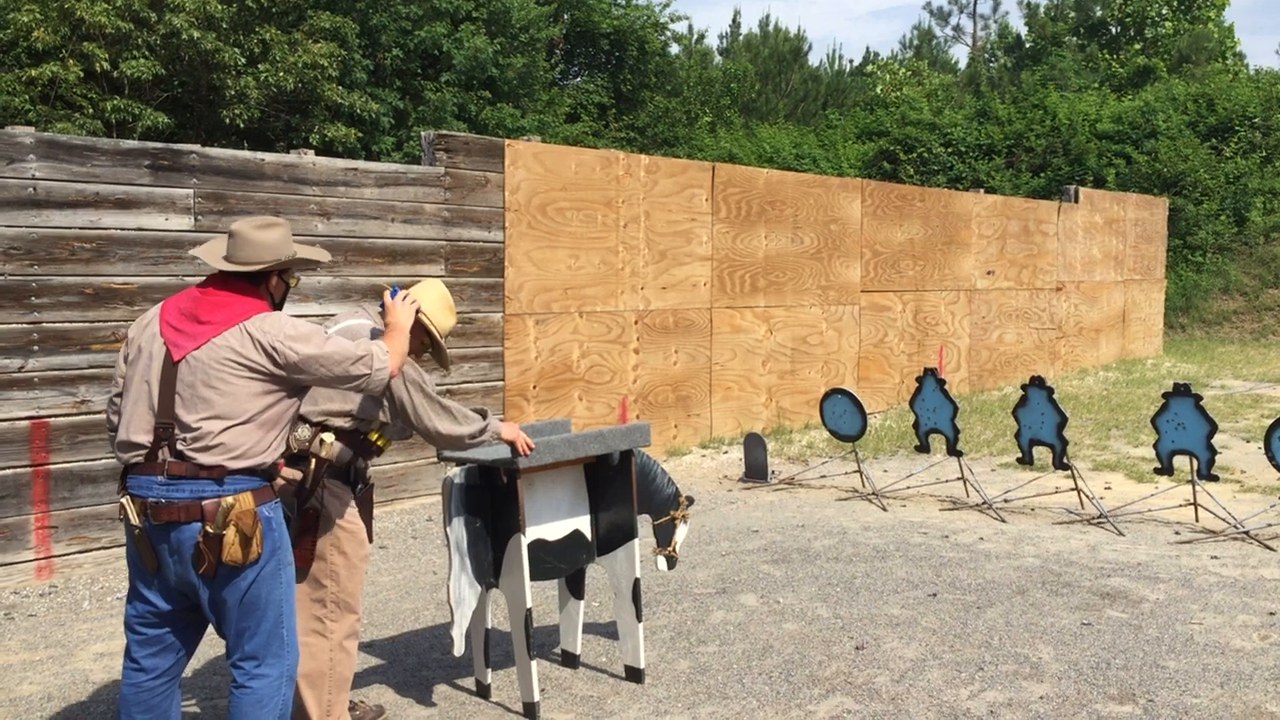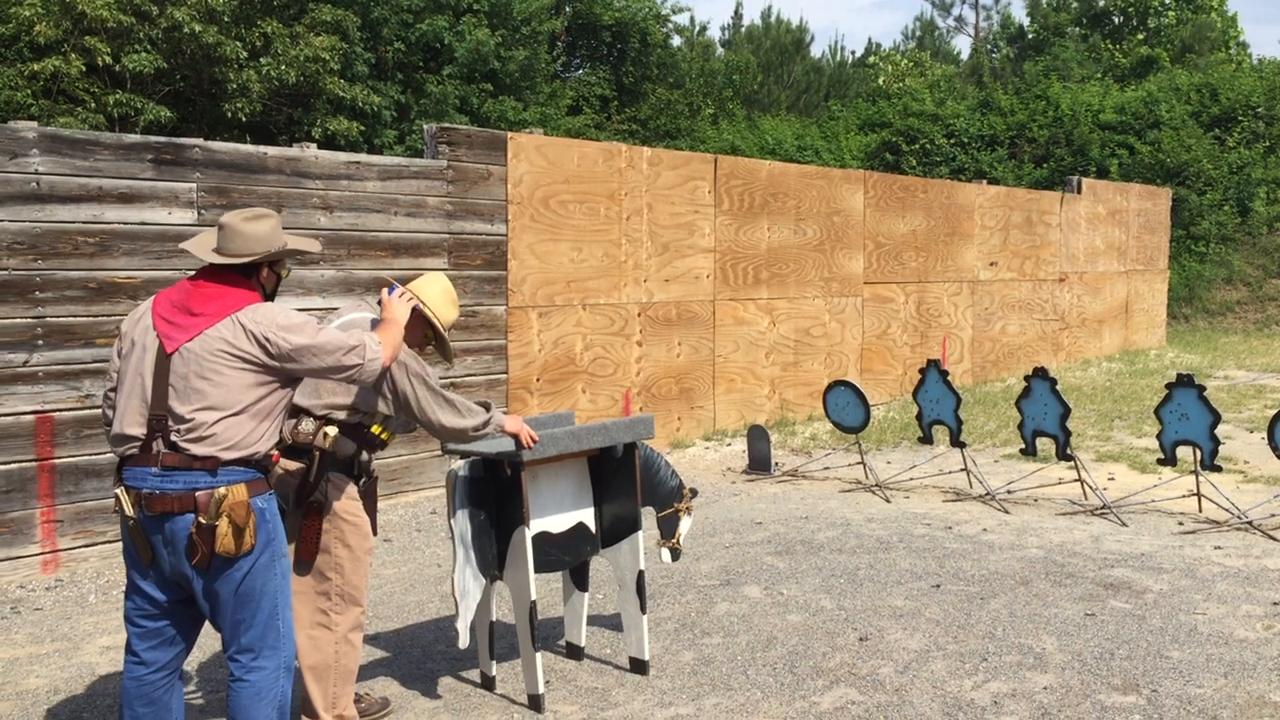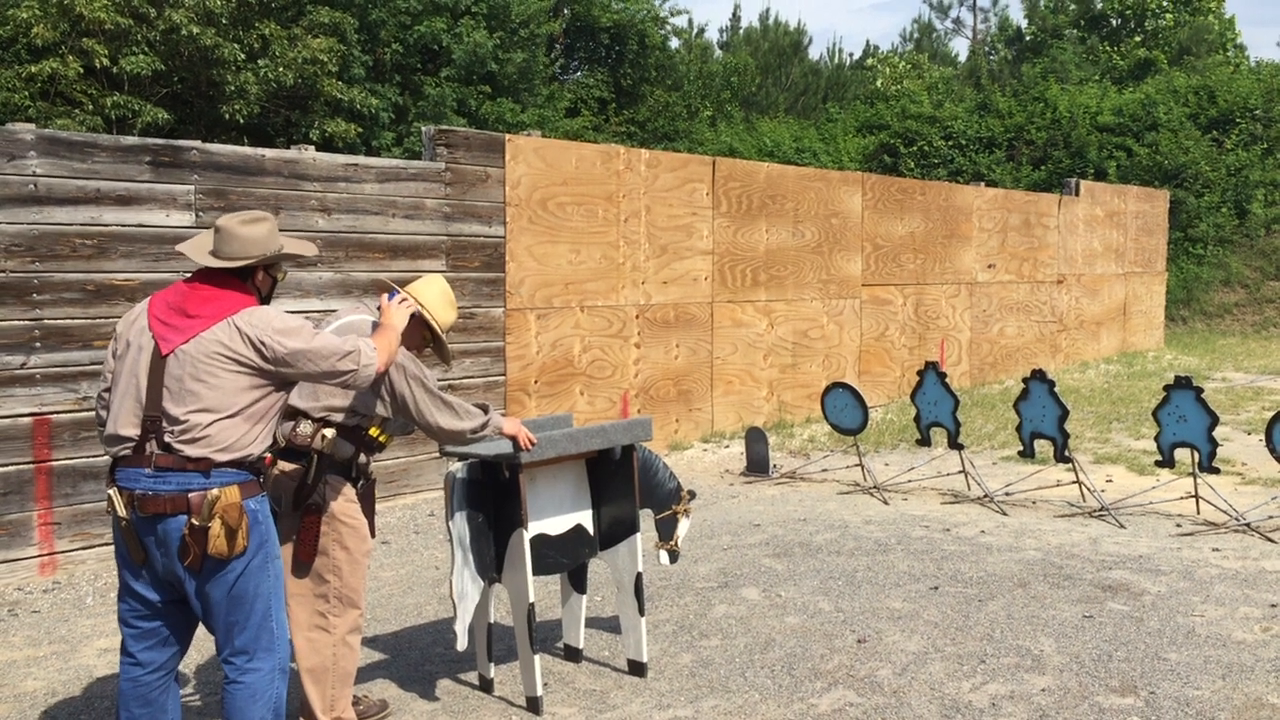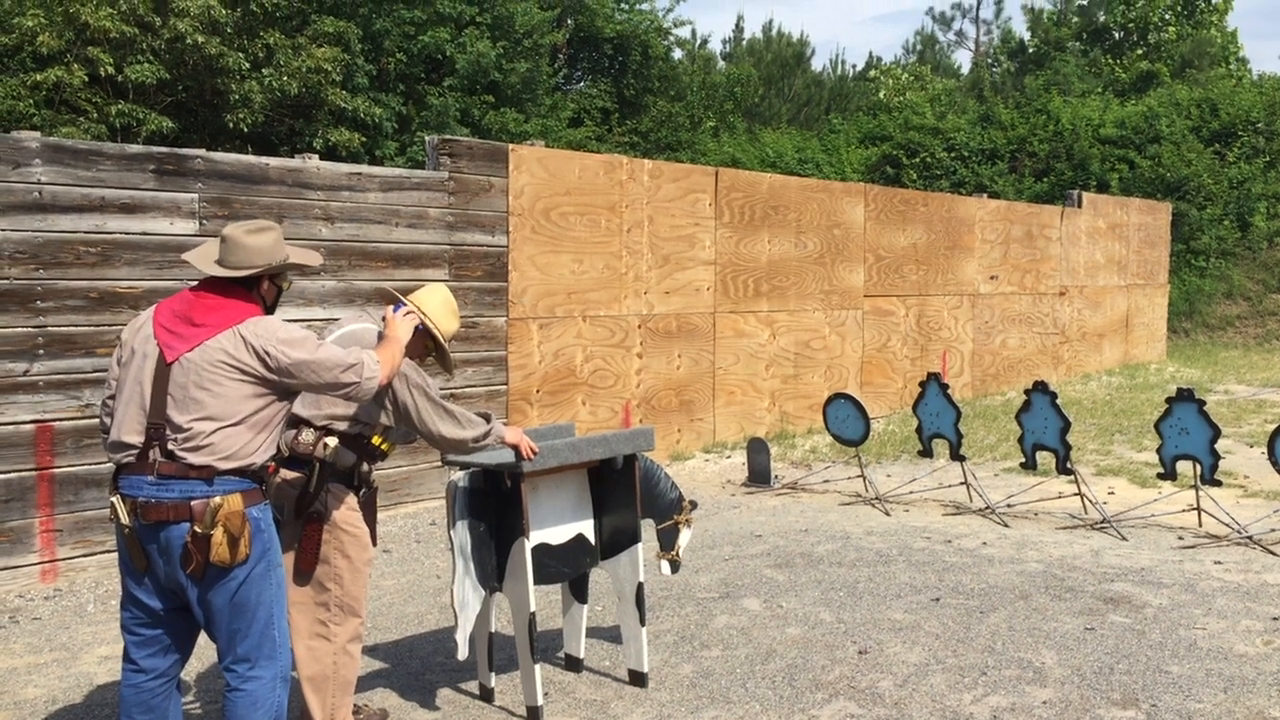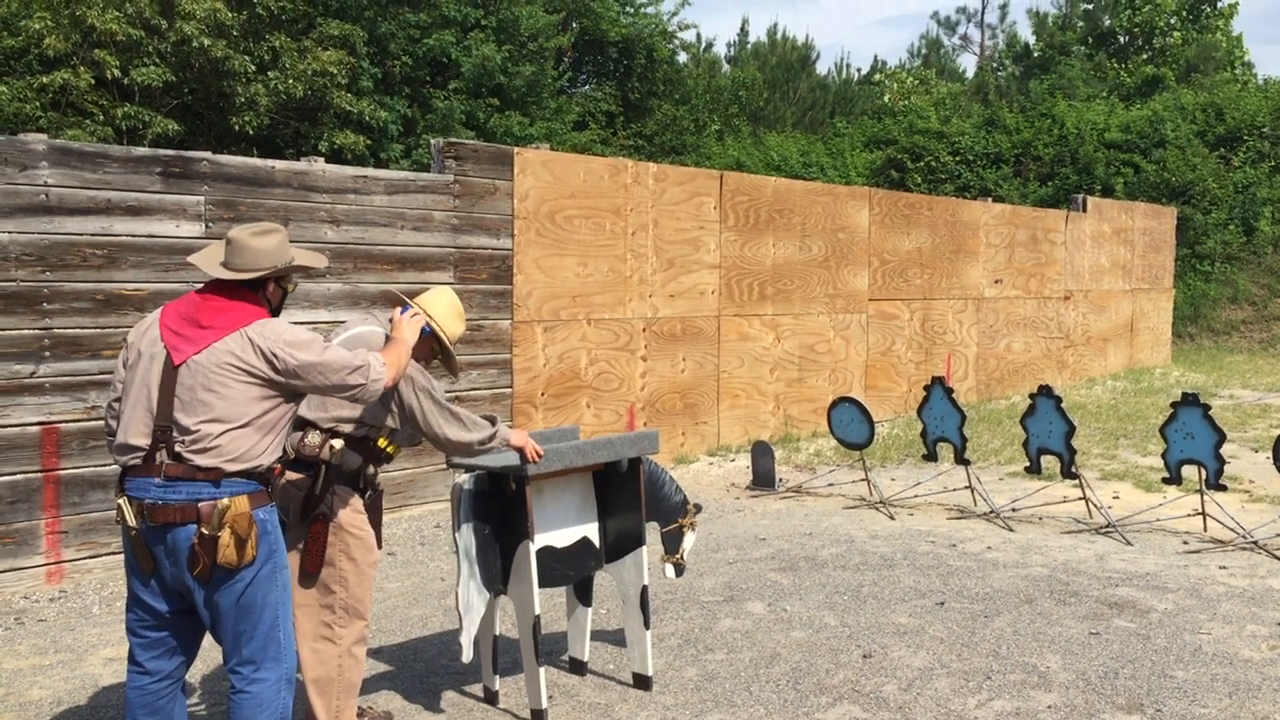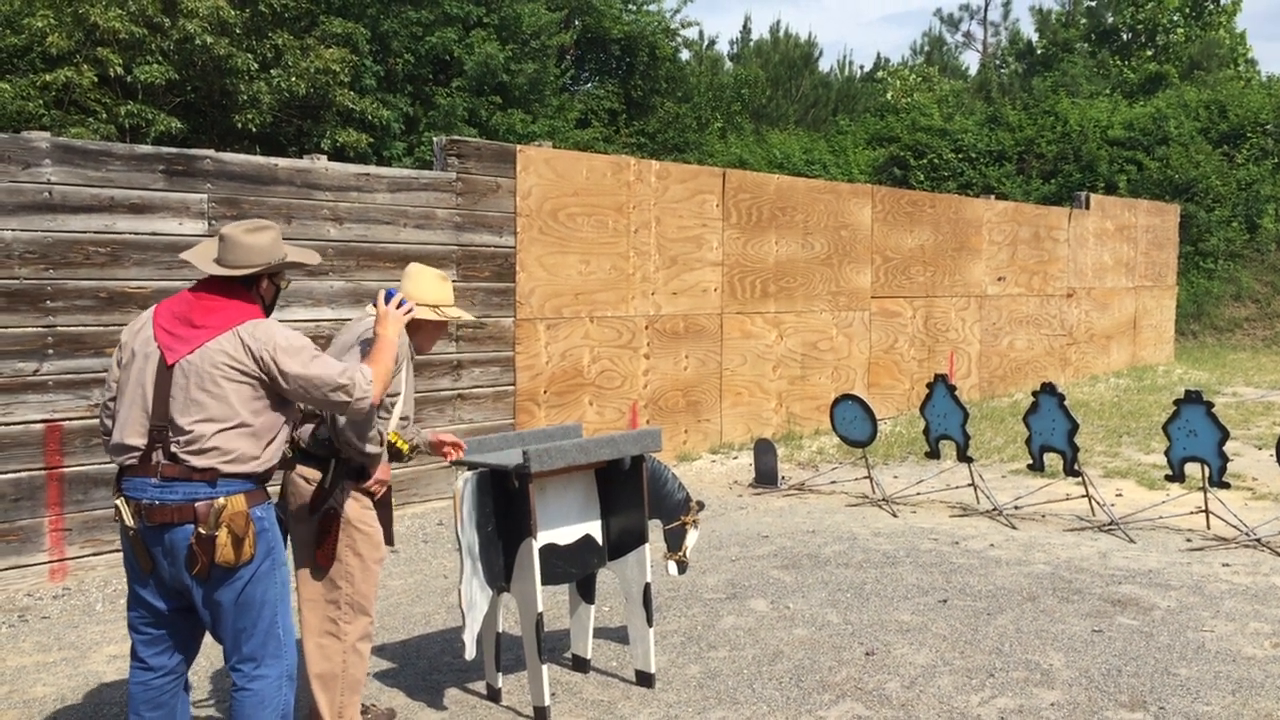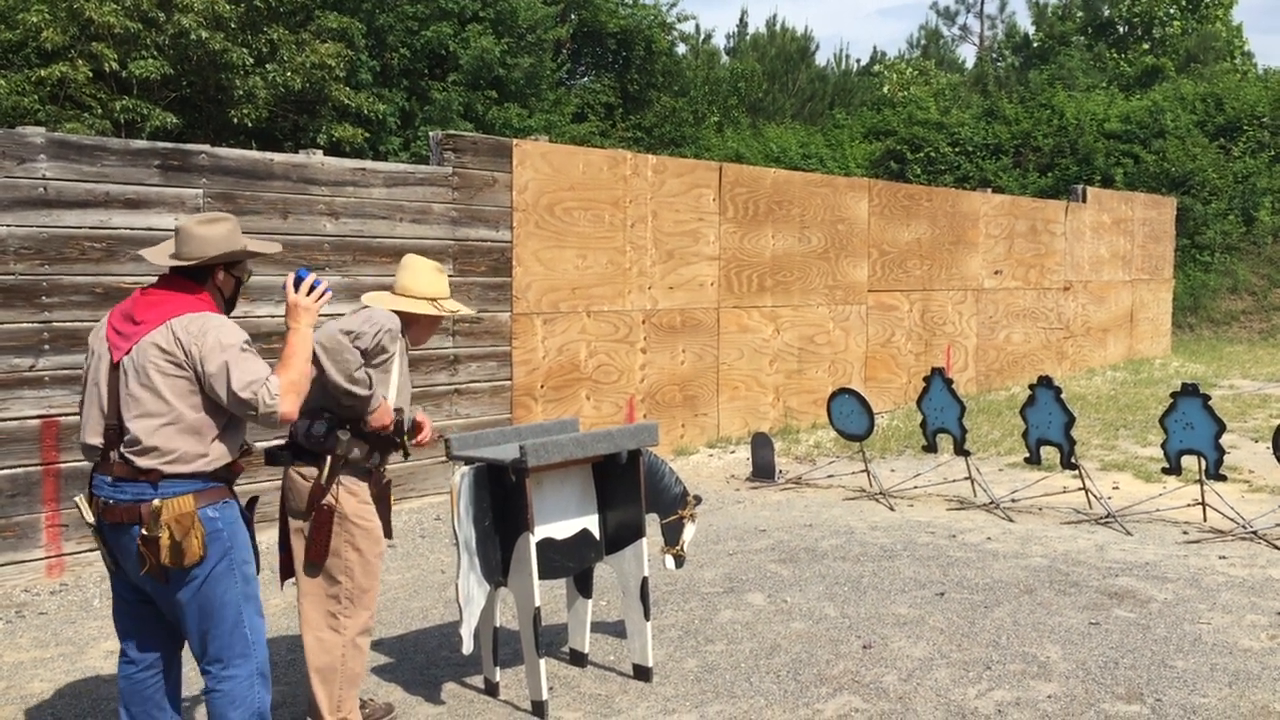
dt=0.5s
person 1, frame 1
left shoulder: (152, 322)
right shoulder: (273, 335)
left elbow: (116, 416)
right elbow: (380, 367)
right wrist: (398, 325)
left hip: (146, 508)
right hip: (227, 511)
left knee: (150, 659)
right knee: (264, 662)
person 1, frame 2
left shoulder: (144, 315)
right shoulder: (265, 325)
left elbow: (112, 409)
right elbow: (372, 357)
right wrist: (393, 319)
left hip: (144, 502)
right hip: (222, 503)
left knee: (151, 652)
right knee: (261, 654)
person 1, frame 3
left shoulder: (139, 316)
right shoulder: (260, 328)
left elbow: (105, 410)
right elbow: (367, 363)
right wrist: (391, 325)
left hip: (134, 501)
right hip: (214, 504)
left knee: (147, 653)
right knee: (256, 657)
person 1, frame 4
left shoulder: (145, 324)
right shoulder: (263, 338)
left elbow: (109, 416)
right elbow: (369, 375)
right wrist: (396, 337)
left hip: (138, 508)
right hip: (216, 512)
left knee: (149, 660)
right knee: (258, 664)
person 1, frame 5
left shoulder: (150, 327)
right shoulder: (270, 340)
left elbow: (114, 421)
right elbow: (374, 377)
right wrist: (402, 339)
left hip: (144, 511)
right hip: (222, 515)
left knee: (154, 663)
right knee: (263, 668)
person 1, frame 6
left shoulder: (145, 325)
right shoulder: (262, 339)
left elbow: (110, 418)
right elbow: (362, 392)
right wrist: (387, 333)
left hip: (143, 509)
right hip: (221, 515)
left knee: (156, 658)
right knee: (264, 664)
person 1, frame 7
left shoulder: (118, 321)
right shoulder: (203, 328)
left elbow: (99, 414)
right elbow: (282, 405)
right wrist: (300, 326)
left hip: (119, 507)
right hip: (185, 513)
left knee: (145, 655)
right knee: (238, 663)
person 2, frame 1
left shoulder: (354, 326)
left elbow: (410, 412)
right elbow: (435, 418)
right wrist: (497, 428)
left hip: (305, 474)
right hip: (320, 481)
left knee: (321, 603)
right knee: (333, 608)
person 2, frame 2
left shoulder: (357, 319)
left elbow: (415, 405)
right elbow: (439, 412)
right wrist: (499, 421)
left hip: (307, 467)
right hip: (323, 473)
left knee: (321, 596)
right knee: (337, 601)
person 2, frame 3
left shoulder: (354, 321)
right elbow: (438, 414)
right wrist: (497, 423)
left hip: (300, 469)
right hip: (321, 476)
left knee: (319, 599)
right knee: (336, 604)
person 2, frame 4
left shoulder: (358, 329)
right elbow: (440, 422)
right wrist: (500, 432)
left hip: (305, 477)
right hip: (324, 485)
left knee: (320, 608)
right knee: (336, 612)
person 2, frame 5
left shoulder: (364, 331)
left elbow: (409, 419)
right elbow: (443, 423)
right wrist: (505, 435)
left hip: (314, 481)
right hip: (329, 488)
left knee: (327, 610)
right knee: (341, 615)
person 2, frame 6
left shoulder: (380, 330)
left wrist: (423, 441)
right wrist: (375, 460)
left hip: (326, 480)
right hip: (336, 485)
left knee: (333, 607)
right knee: (345, 610)
person 2, frame 7
left shoulder: (383, 325)
right shoulder: (382, 322)
right elbow: (324, 342)
left wrist: (405, 420)
right wrist: (371, 403)
left hip: (327, 474)
right hip: (334, 480)
left knee: (334, 602)
right knee: (346, 606)
